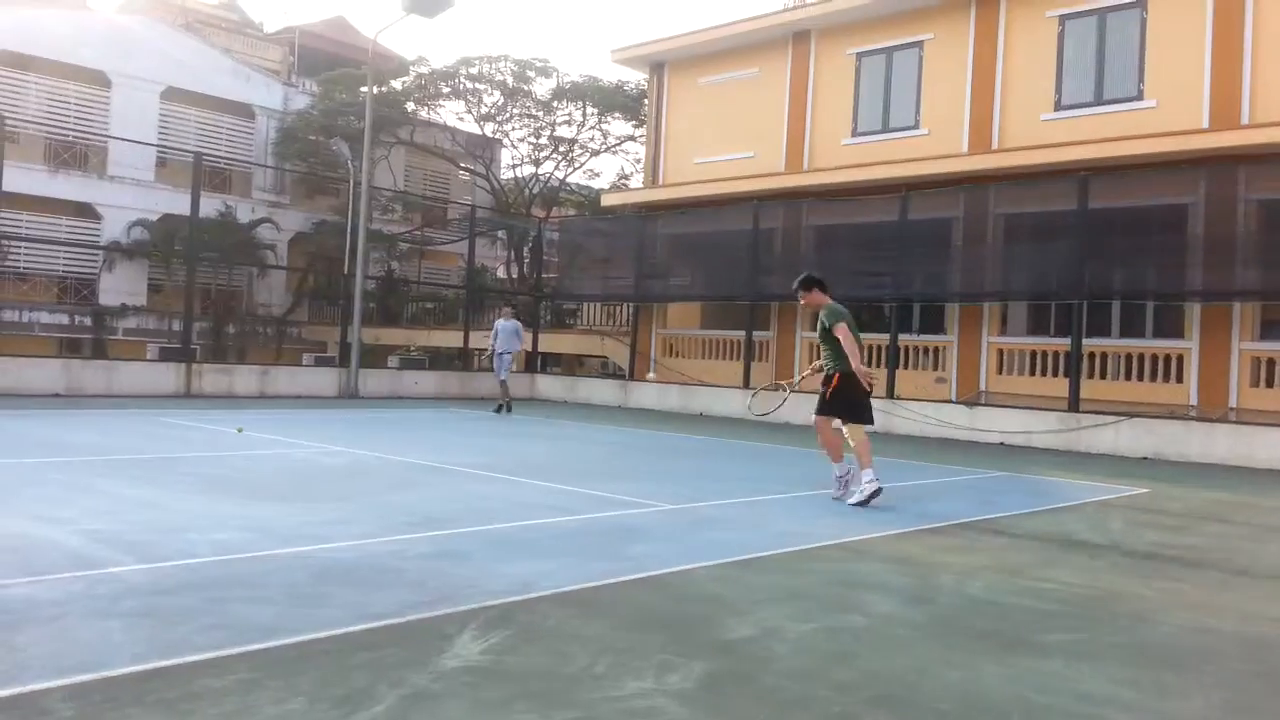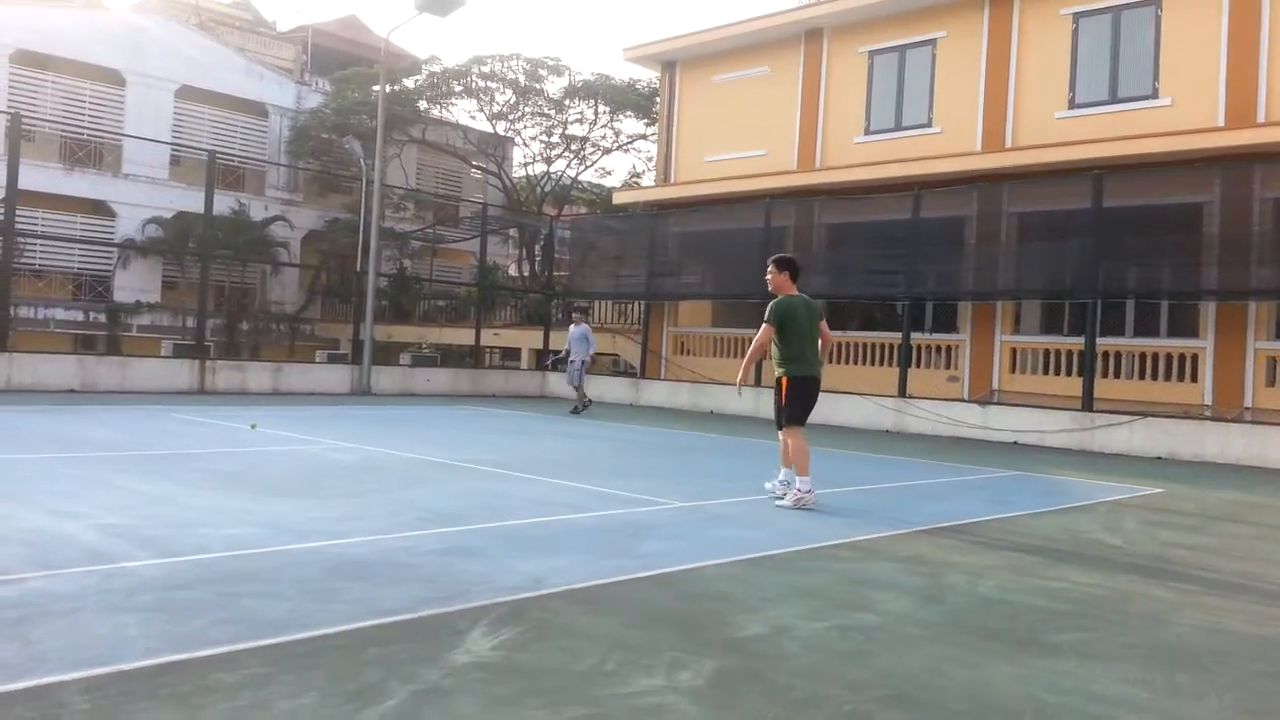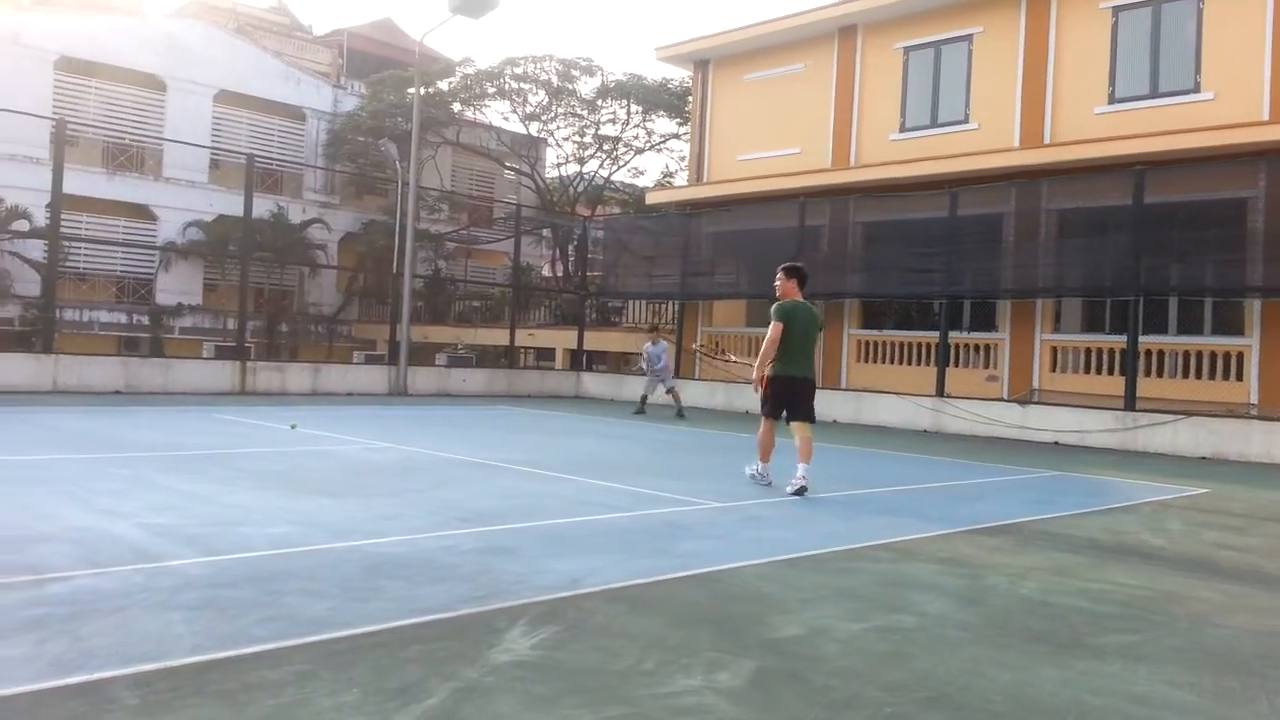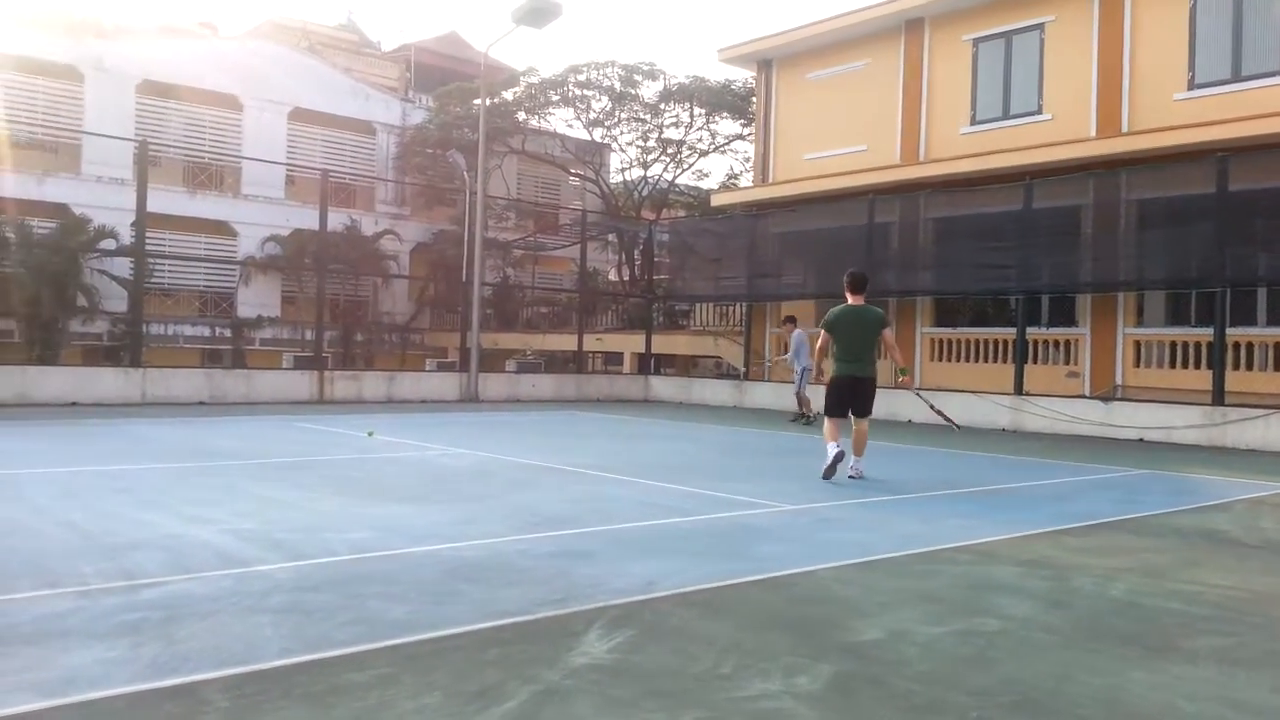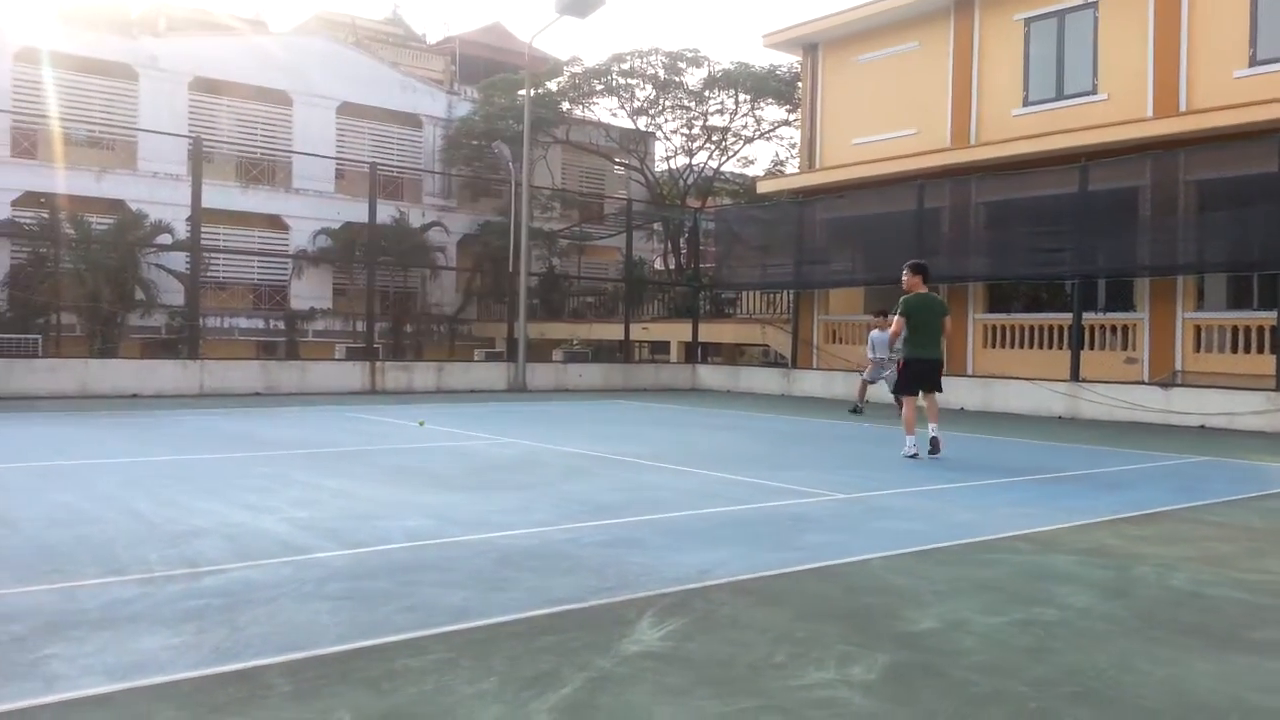
dt=0.7s
person 1, frame 1
left shoulder: (829, 312)
right shoulder: (835, 312)
left elbow: (845, 337)
left wrist: (857, 366)
right wrist: (818, 366)
left hip: (843, 376)
right hip: (855, 378)
left knee: (821, 422)
right knee: (854, 430)
left ankle: (841, 471)
right ankle: (870, 482)
person 1, frame 2
left shoulder: (779, 305)
right shoulder: (811, 304)
left elbow: (761, 342)
right elbow: (827, 338)
left wrist: (743, 371)
left hip: (791, 377)
right hip: (811, 376)
left knee: (792, 431)
right knee: (787, 430)
left ankle: (804, 489)
right ankle: (784, 481)
person 1, frame 3
left shoulder: (781, 308)
right shoulder: (814, 313)
left elbow: (772, 339)
left wrist: (758, 369)
left hip: (779, 374)
right hip: (806, 377)
left knee: (768, 422)
right knee: (801, 428)
left ankle: (762, 471)
right ankle: (801, 476)
person 1, frame 4
left shoulder: (834, 314)
right shoulder: (878, 315)
left elbow: (821, 346)
right elbow: (891, 345)
left wrist: (818, 367)
right wrist: (903, 372)
left hip: (840, 375)
right hip: (867, 376)
left knee: (831, 419)
right knee: (861, 422)
left ankle: (833, 450)
right ankle: (856, 466)
person 1, frame 5
left shoulder: (906, 301)
right shoulder: (939, 302)
left elbow: (896, 331)
right elbow: (946, 330)
left wrist: (892, 344)
left hip: (911, 358)
right hip: (934, 357)
left knee: (909, 401)
right knee: (929, 396)
left ankle: (911, 445)
right ankle: (934, 433)
